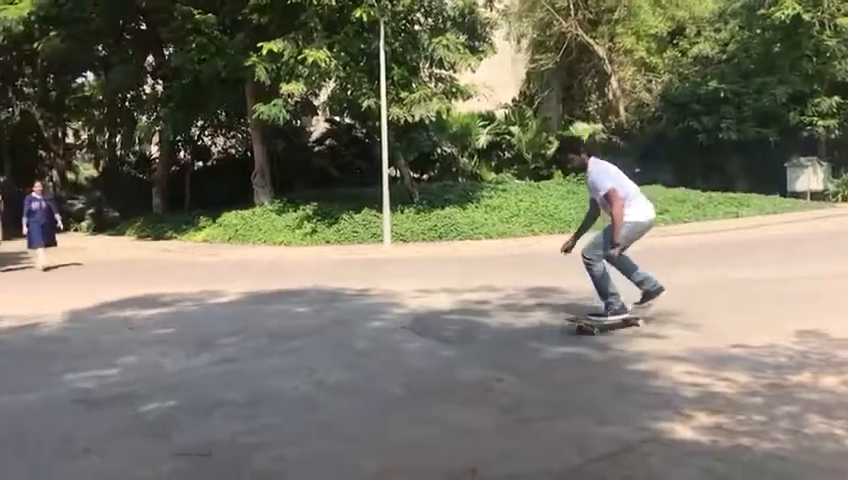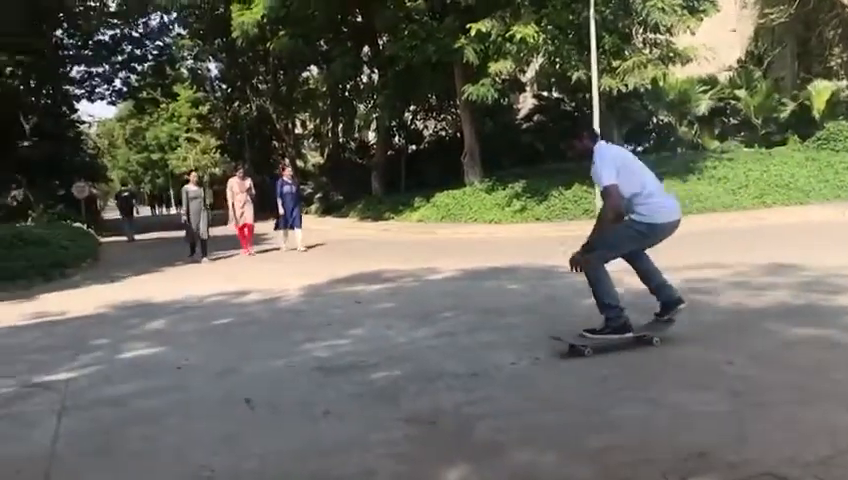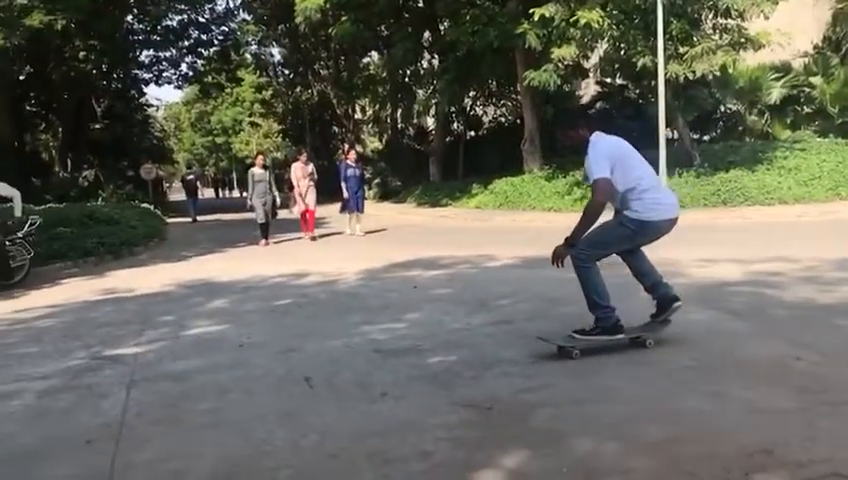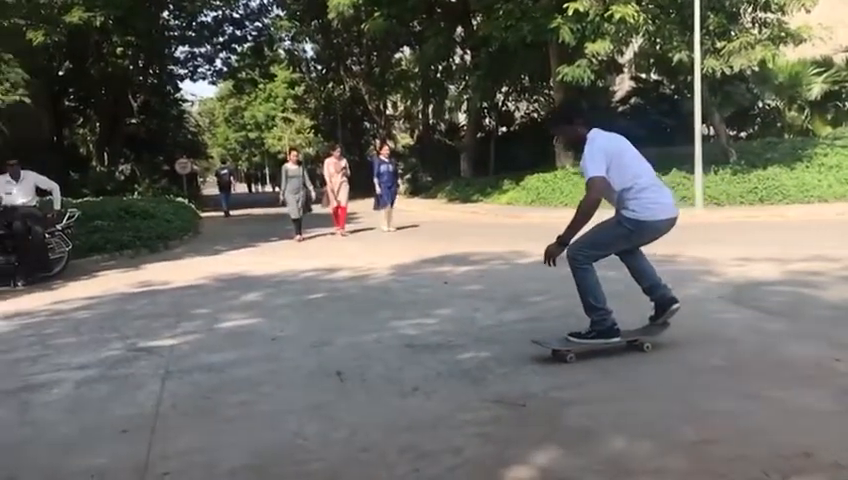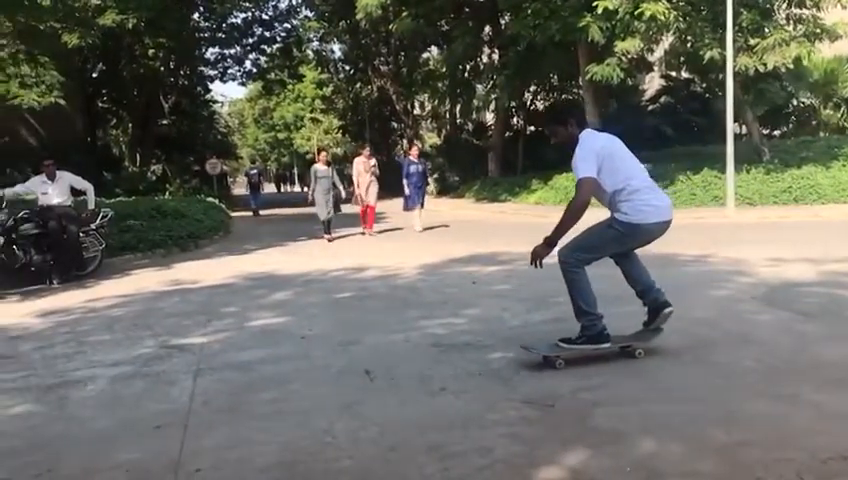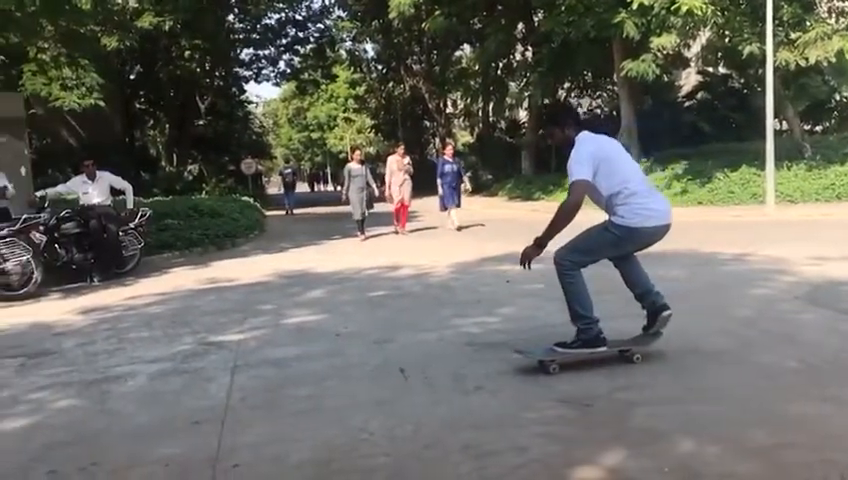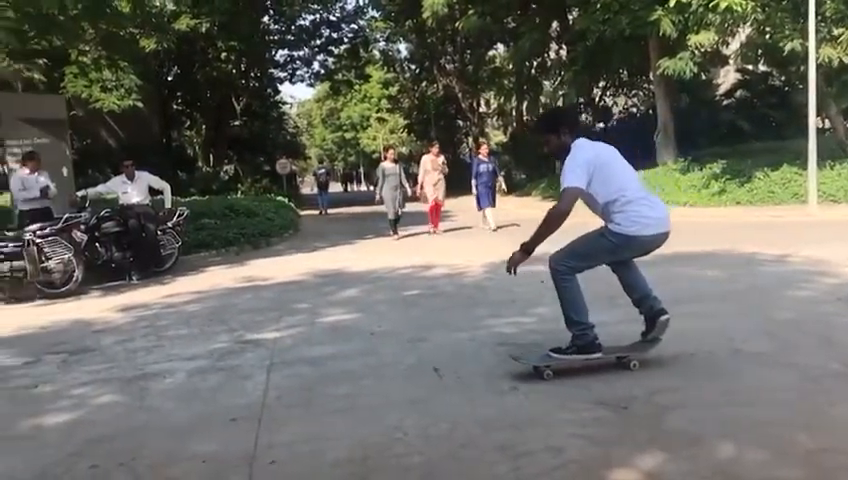
dt=0.7s
person 1, frame 1
left shoulder: (597, 172)
right shoulder: (593, 173)
left elbow: (617, 203)
right elbow: (594, 211)
left wrist: (615, 243)
right wrist: (574, 238)
left hip: (634, 217)
right hip: (642, 216)
left knee: (591, 255)
right knee: (611, 253)
left ankle: (614, 307)
right ankle: (650, 286)
person 1, frame 2
left shoulder: (601, 160)
right shoulder: (611, 152)
left elbow: (612, 205)
left wrist: (586, 249)
right wrist: (615, 239)
left hip: (651, 219)
right hip: (670, 215)
left knee: (591, 259)
right knee: (628, 247)
left ankle: (616, 322)
right ankle: (669, 298)
person 1, frame 3
left shoulder: (596, 151)
right shoulder: (610, 142)
left elbow: (599, 199)
left wrist: (569, 243)
right wrist: (613, 235)
left hip: (647, 215)
right hip: (668, 210)
left knee: (582, 254)
right knee: (623, 243)
left ankle: (607, 323)
right ankle: (665, 296)
person 1, frame 4
left shoulder: (593, 148)
right shoulder: (609, 139)
left elbow: (593, 198)
left wrist: (561, 242)
right wrist: (616, 229)
left hip: (644, 215)
right hip: (667, 211)
left knee: (578, 254)
right knee: (623, 245)
left ankle: (603, 327)
right ankle: (663, 299)
person 1, frame 5
left shoulder: (585, 148)
right shoulder: (604, 139)
left elbow: (582, 199)
left wrist: (549, 243)
left hip: (638, 218)
right hip: (662, 212)
left knee: (570, 257)
right knee: (618, 247)
left ankle: (594, 331)
right ankle: (656, 302)
person 1, frame 6
left shoulder: (582, 150)
right shoulder: (603, 141)
left elbow: (574, 201)
left wrist: (539, 244)
left hip: (635, 221)
right hip: (661, 217)
left knee: (565, 260)
right knee: (618, 250)
left ankle: (589, 335)
right ankle: (655, 305)
person 1, frame 7
left shoulder: (577, 158)
right shoulder: (601, 148)
left elbow: (562, 209)
left wrist: (526, 249)
left hip: (634, 229)
right hip: (659, 224)
left knee: (561, 264)
right knee: (616, 254)
left ankle: (585, 341)
right ankle: (653, 310)
